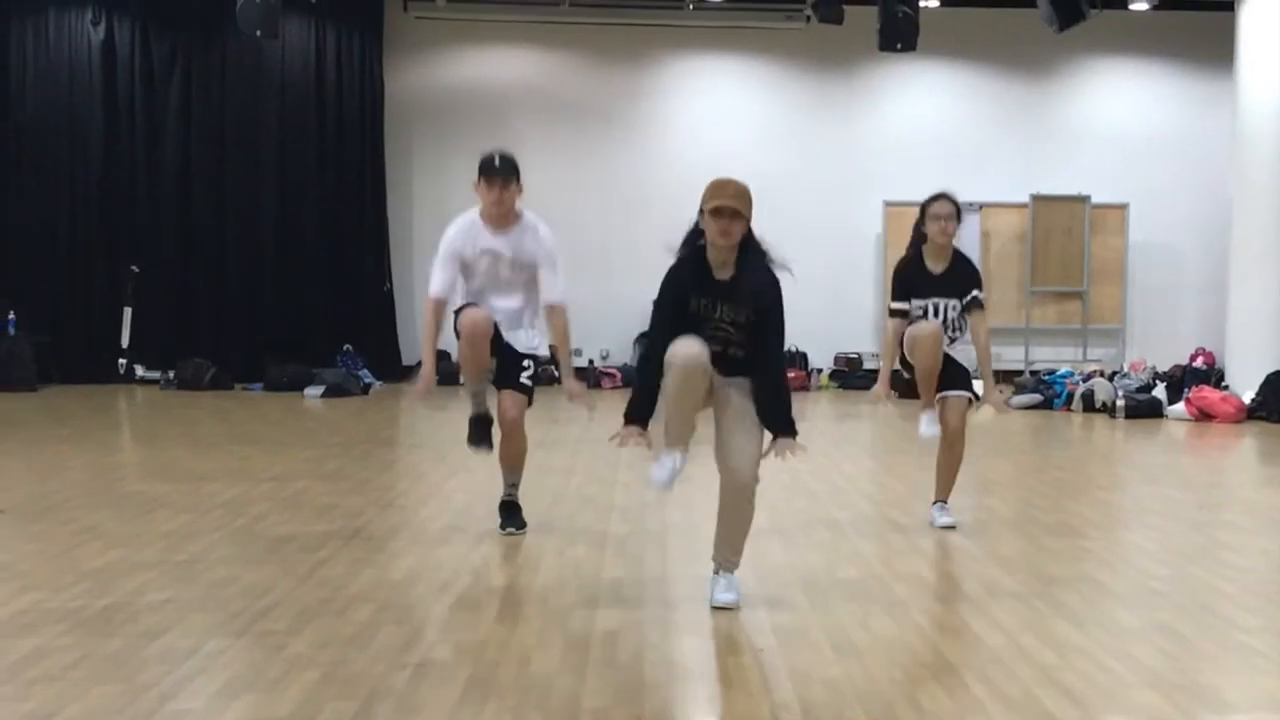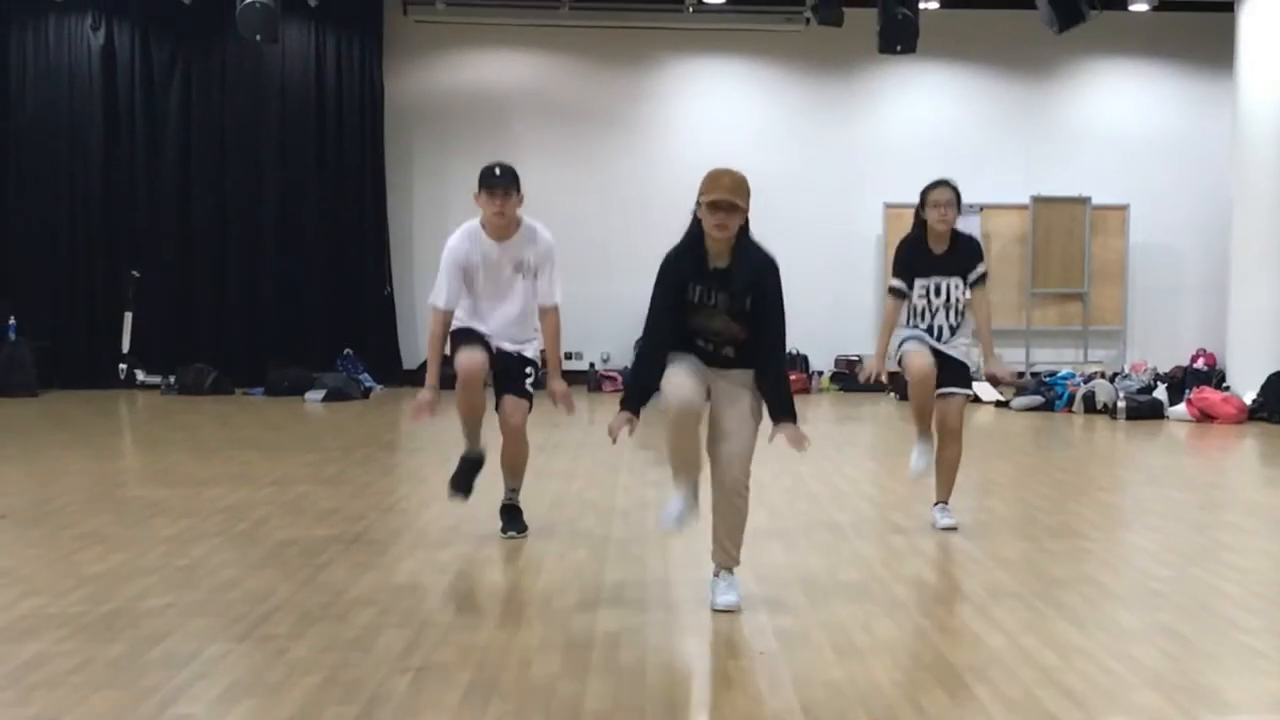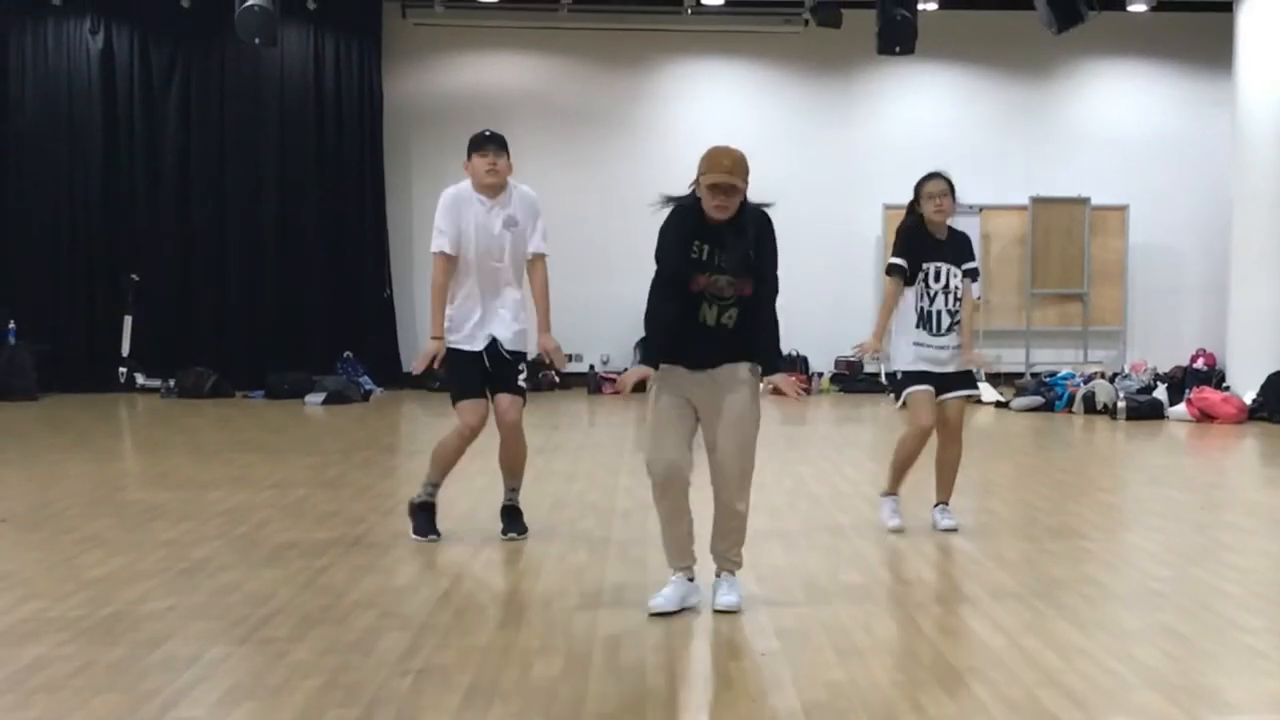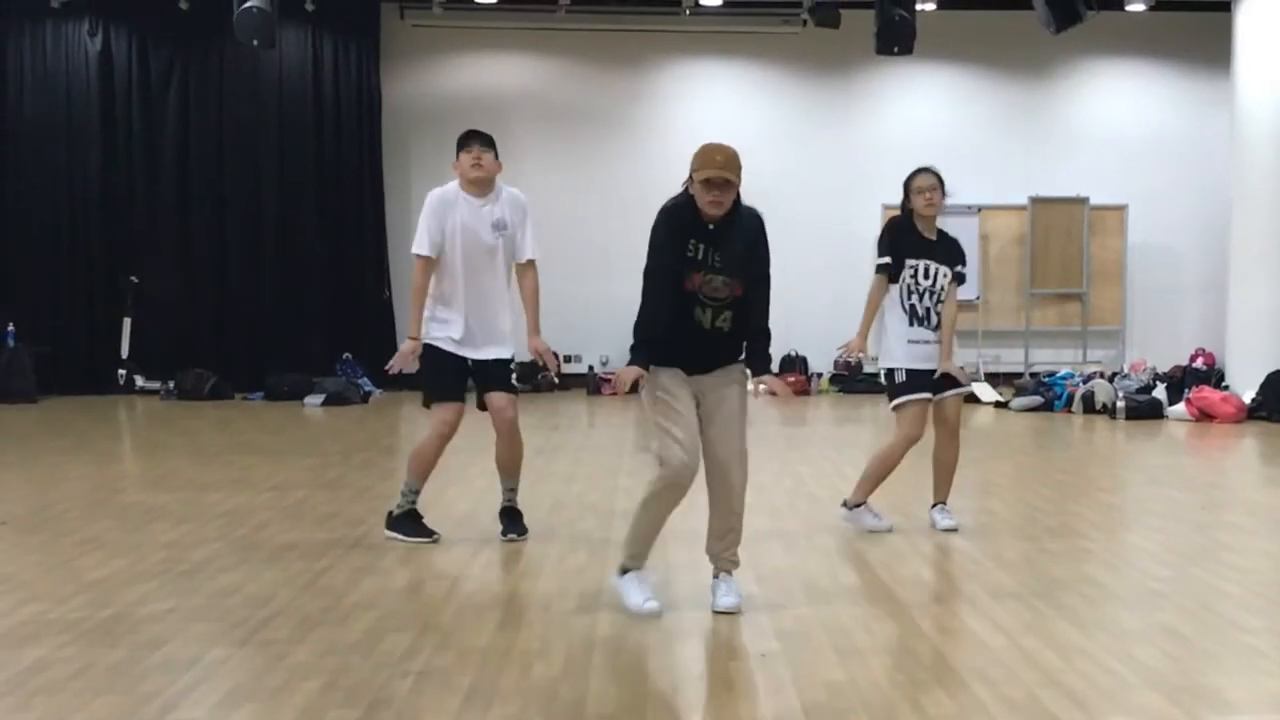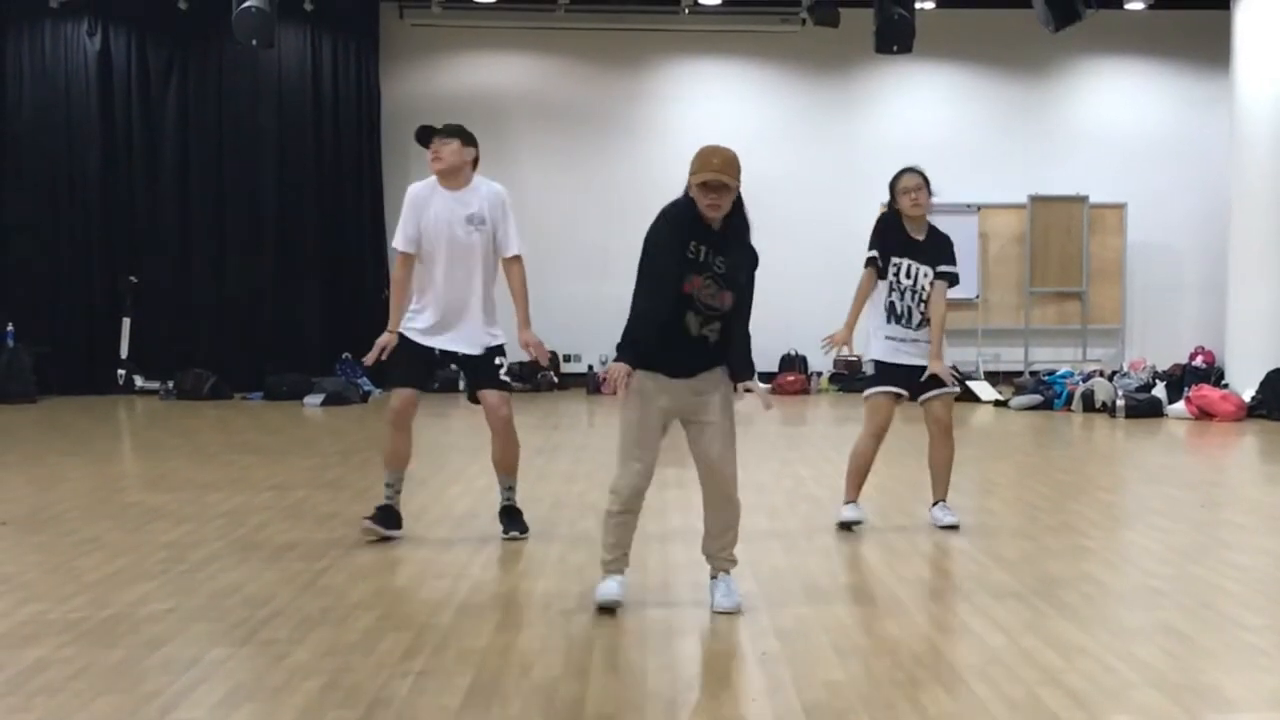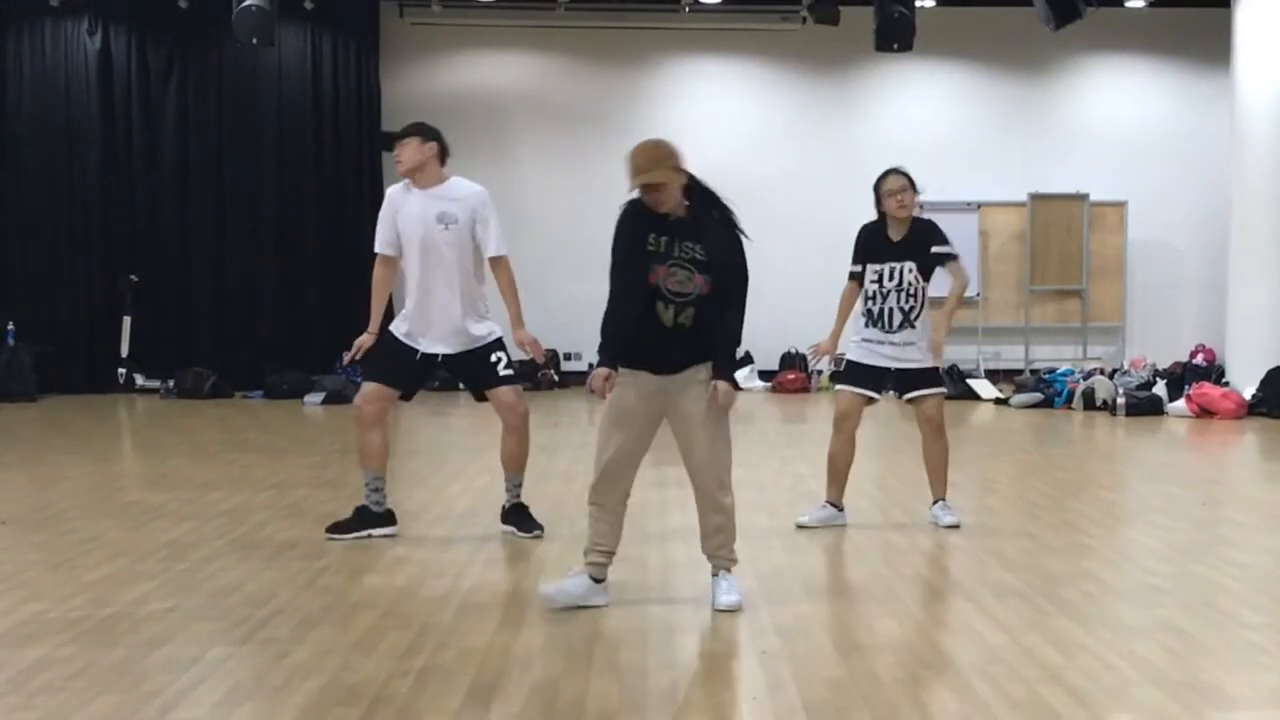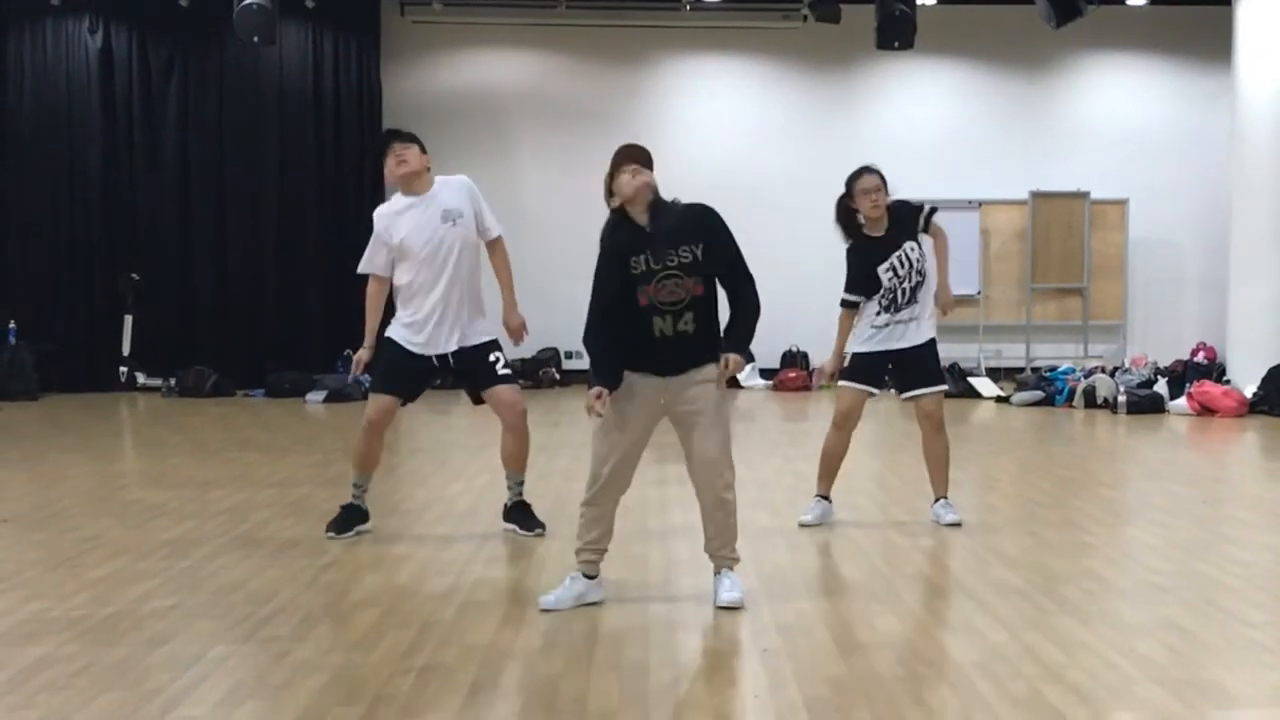
dt=0.2s
person 1, frame 1
left shoulder: (762, 280)
right shoulder: (682, 275)
left elbow: (771, 358)
right elbow: (656, 347)
left wrist: (781, 427)
right wrist: (636, 416)
left hip: (741, 383)
right hip: (690, 373)
left knee: (742, 477)
right knee: (685, 355)
left ankle: (725, 571)
right ankle: (675, 449)
person 1, frame 2
left shoulder: (761, 266)
right shoulder: (678, 263)
left elbow: (773, 339)
right elbow: (656, 333)
left wrist: (783, 414)
right wrist: (631, 405)
left hip: (740, 376)
right hip: (688, 365)
left knee: (733, 477)
right knee: (679, 400)
left ankle: (725, 573)
right ankle: (686, 486)
person 1, frame 3
left shoulder: (758, 227)
right shoulder: (680, 222)
left elbow: (764, 301)
right elbow: (663, 294)
left wrist: (771, 364)
right wrist: (649, 358)
left hip: (734, 371)
right hip: (676, 368)
left knee: (733, 477)
right knee: (665, 468)
left ankle: (726, 573)
right ankle: (682, 577)
person 1, frame 4
left shoulder: (749, 228)
right shoulder: (673, 219)
left elbow: (756, 306)
right elbow: (656, 294)
left wrist: (760, 367)
right wrist: (641, 359)
left hip: (724, 372)
right hip: (670, 369)
left knee: (730, 475)
right knee: (678, 465)
left ankle: (724, 573)
right ankle: (631, 568)
person 1, frame 5
left shoulder: (741, 251)
right shoulder: (673, 223)
left elbow: (738, 320)
right elbow: (649, 295)
left wrist: (743, 373)
right wrist: (626, 356)
left hip: (710, 377)
right hip: (653, 373)
left knee: (722, 477)
right knee: (632, 477)
left ankle: (721, 572)
right ankle: (613, 572)
person 1, frame 6
left shoulder: (718, 228)
right shoulder: (634, 223)
left elbow: (732, 306)
right elbow: (619, 297)
left wrist: (723, 371)
right wrist: (607, 360)
left hip: (697, 375)
right hip: (636, 374)
left knee: (713, 477)
right knee: (609, 474)
left ankle: (722, 571)
right ankle: (593, 576)
person 1, frame 7
left shoulder: (701, 222)
right shoulder: (618, 245)
left elbow: (742, 287)
right elbow: (603, 318)
left wrist: (737, 344)
right wrist: (603, 378)
left hip: (699, 374)
right hip: (637, 377)
left knee: (716, 476)
right knee: (605, 476)
left ankle: (724, 569)
right ankle: (585, 574)
person 2, frame 1
left shoulder: (539, 237)
right shoulder: (459, 234)
left elbow: (554, 306)
right elbow: (436, 298)
left wrist: (566, 371)
right wrist: (428, 361)
left hip: (521, 336)
right hip: (478, 322)
left knee: (513, 414)
right knee: (475, 321)
left ankle: (510, 501)
right ankle: (479, 410)
person 2, frame 2
left shoulder: (539, 241)
right shoulder: (461, 243)
left elbow: (548, 308)
right elbow: (441, 310)
left wrist: (555, 374)
right wrist: (430, 381)
left hip: (519, 342)
right hip: (473, 332)
left knee: (514, 422)
right knee: (472, 369)
left ankle: (511, 506)
right ankle: (472, 451)
person 2, frame 3
left shoulder: (525, 200)
right shoulder: (454, 199)
left elbow: (536, 265)
right elbow: (443, 267)
left wrist: (545, 331)
right wrist: (436, 335)
left hip: (509, 331)
right hip: (462, 333)
left knee: (510, 418)
right knee: (470, 422)
left ankle: (511, 506)
right ankle: (423, 501)
person 2, frame 4
left shoulder: (514, 202)
right shoulder: (440, 200)
left elbow: (526, 269)
right elbow: (423, 269)
left wrist: (534, 333)
right wrist: (413, 336)
left hip: (495, 337)
right hip: (443, 334)
left knee: (506, 416)
right knee: (445, 424)
left ankle: (510, 507)
right ankle: (404, 512)
person 2, frame 5
left shoulder: (493, 196)
right shoulder: (418, 195)
left elbow: (512, 262)
right elbow: (404, 263)
left wrist: (526, 327)
right wrist: (392, 327)
left hip: (480, 331)
right hip: (423, 328)
left knee: (500, 414)
right knee: (398, 409)
left ankle: (509, 506)
right ankle: (390, 507)
person 2, frame 6
left shoulder: (470, 195)
right shoulder: (395, 198)
left elbow: (498, 260)
right elbow: (385, 265)
left wrist: (519, 324)
right wrist: (372, 329)
left hip: (473, 332)
right hip: (411, 332)
left knee: (515, 410)
right knee: (366, 406)
left ankle: (514, 506)
right ankle: (376, 510)
person 2, frame 7
left shoulder: (461, 188)
right shoulder: (387, 216)
left elbow: (494, 244)
right elbow: (378, 281)
left wrist: (511, 305)
right wrist: (367, 345)
left hip: (472, 332)
right hip: (410, 336)
left knee: (514, 409)
right knee: (375, 417)
left ankle: (515, 504)
right ankle: (356, 507)
person 3, frame 1
left shoulder: (966, 269)
right shoulder: (908, 267)
left elbow: (978, 326)
right elbow: (895, 323)
left wrist: (989, 383)
right wrist: (884, 378)
left hip: (953, 356)
right hip: (917, 348)
left knee: (955, 430)
right knee: (928, 332)
left ankle: (941, 504)
right ankle: (927, 405)
person 3, frame 2
left shoulder: (969, 247)
right shoulder: (909, 248)
left elbow: (979, 302)
right elbow: (894, 302)
left wrist: (990, 356)
right wrist: (879, 354)
left hip: (953, 349)
right hip: (915, 340)
left knee: (951, 426)
right knee: (921, 370)
left ankle: (942, 504)
right ankle: (922, 437)
person 3, frame 3
left shoulder: (962, 244)
right shoulder: (910, 231)
left elbow: (966, 297)
right elbow: (894, 284)
left wrist: (968, 346)
right wrist: (878, 336)
left hip: (950, 352)
right hip: (912, 352)
left knee: (953, 427)
right knee: (922, 424)
left ankle: (942, 506)
right ankle: (890, 496)
person 3, frame 4
left shoulder: (952, 247)
right shoulder: (897, 229)
left elbow: (950, 301)
right elbow: (881, 283)
left wrist: (947, 355)
right wrist: (861, 335)
left hip: (938, 352)
right hip: (904, 352)
left knee: (950, 426)
right knee: (910, 433)
left ankle: (939, 506)
right ankle: (856, 502)
person 3, frame 5
left shoulder: (941, 243)
right shoulder: (886, 226)
left elbow: (938, 301)
right elbow: (870, 276)
left wrist: (938, 357)
right wrist: (847, 328)
left hip: (926, 349)
right hip: (886, 347)
left knee: (942, 423)
right knee: (877, 424)
left ankle: (940, 504)
right ankle: (851, 502)
person 3, frame 6
left shoulder: (927, 233)
right shoulder: (868, 237)
left elbow: (960, 279)
right elbow: (853, 288)
left wrist: (943, 322)
right wrist: (832, 339)
left hip: (915, 349)
right hip: (867, 347)
left knee: (932, 421)
right knee: (844, 418)
left ankle: (940, 503)
right ankle: (833, 506)
person 3, frame 7
left shoulder: (906, 213)
right shoulder: (858, 251)
left elbow: (938, 234)
right elbow: (850, 307)
left wrist: (942, 284)
right wrist: (835, 355)
left hip: (918, 337)
right hip: (870, 342)
left knee: (932, 417)
right knee: (844, 416)
left ankle: (941, 501)
right ankle: (822, 499)
